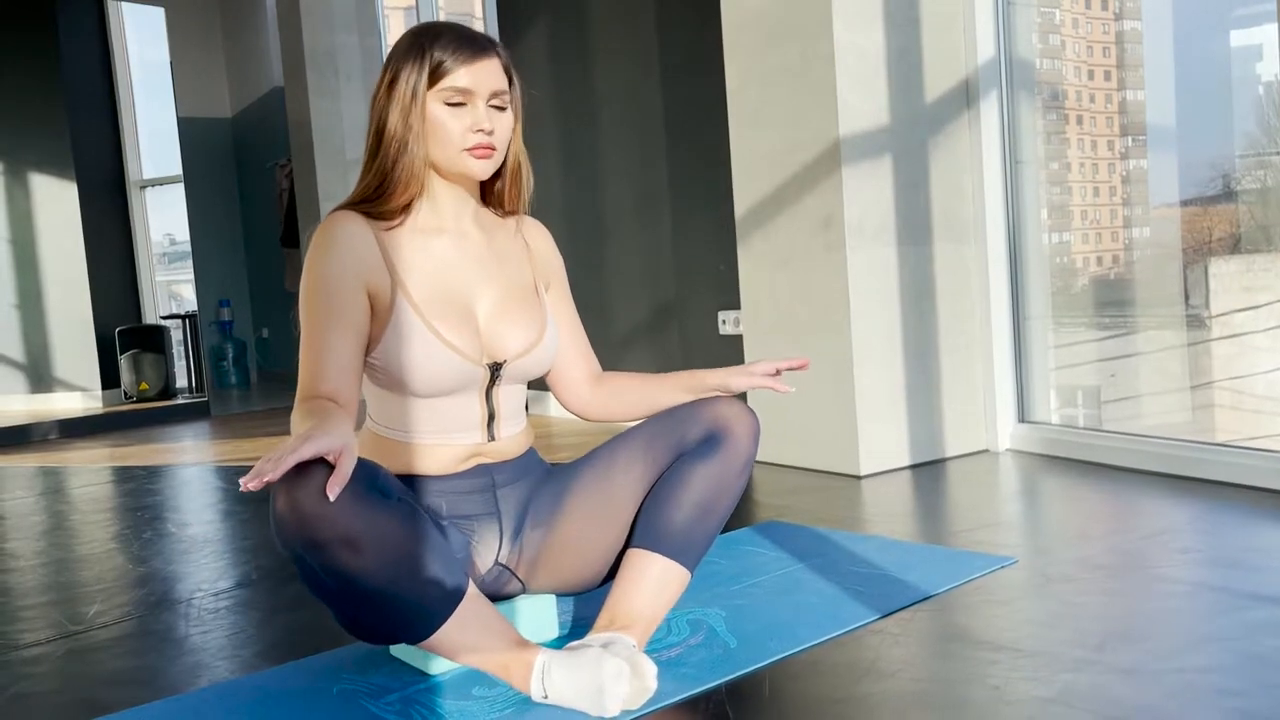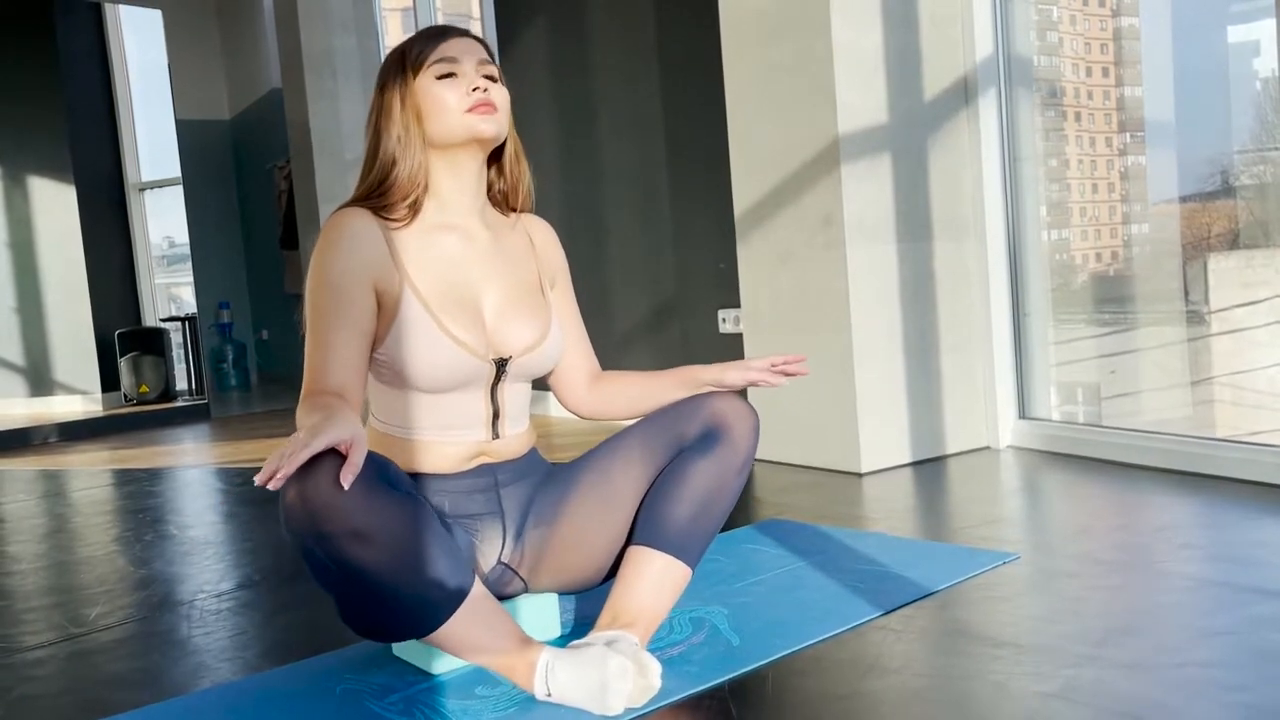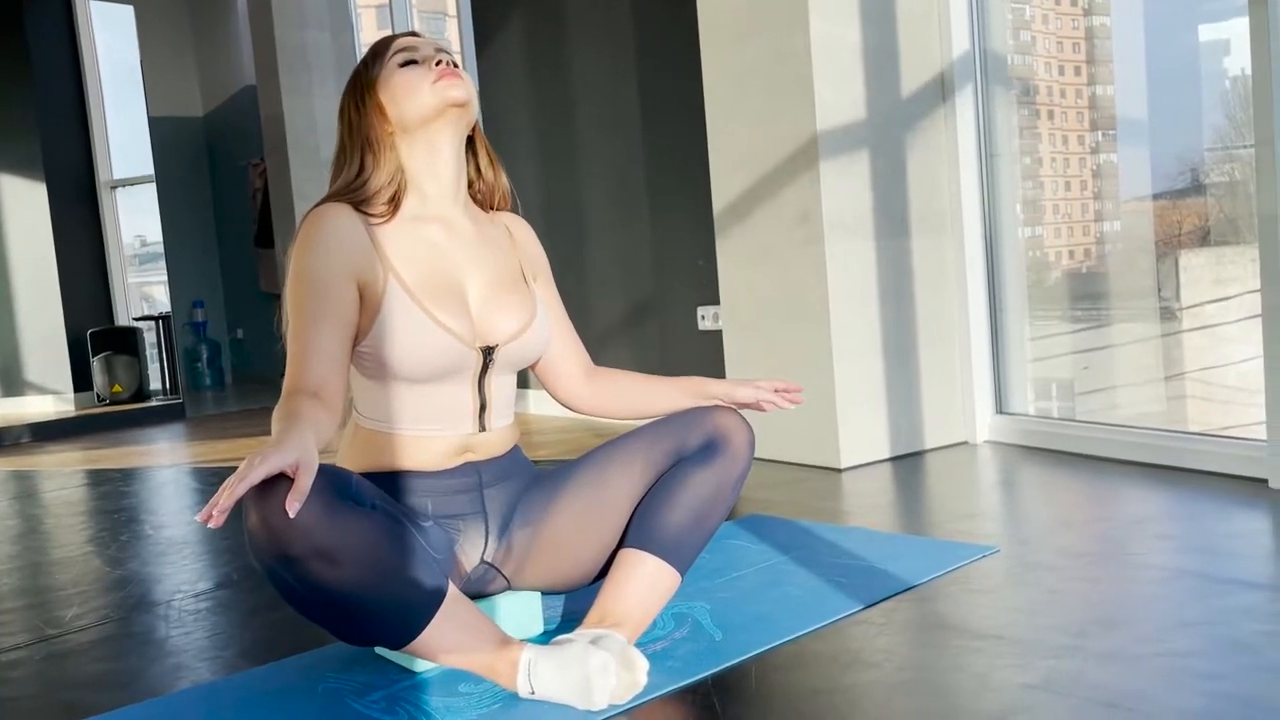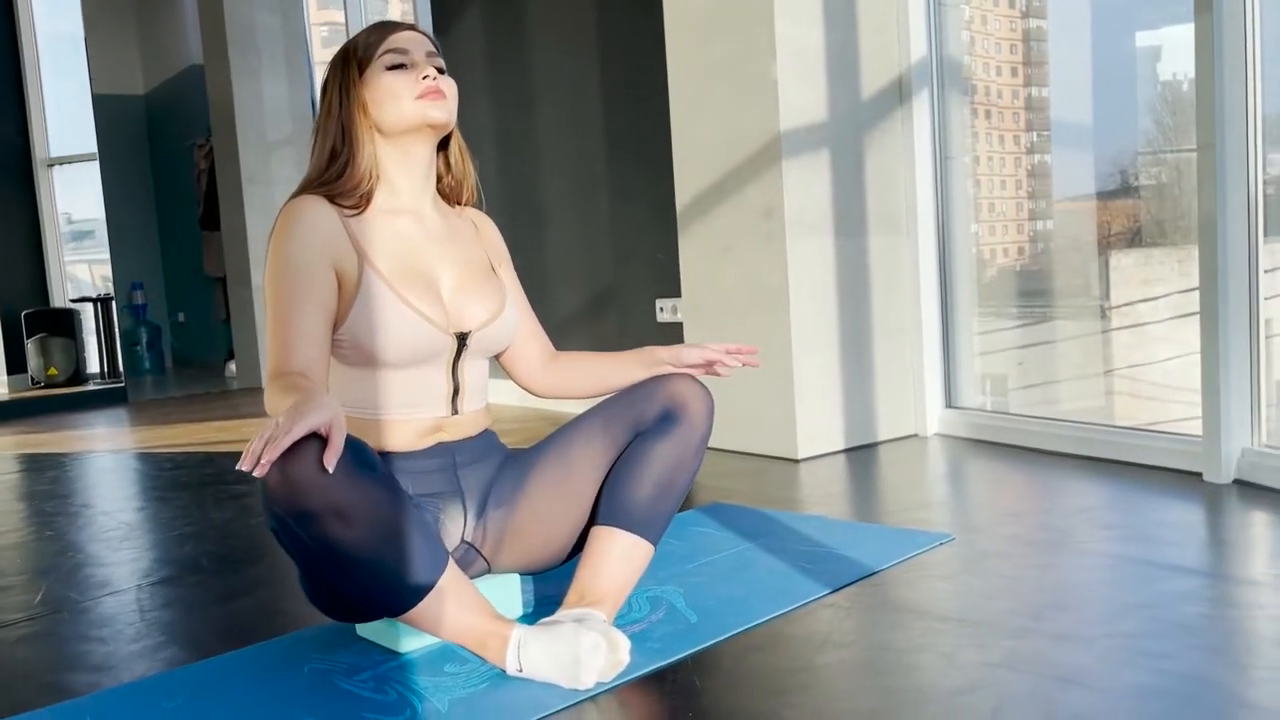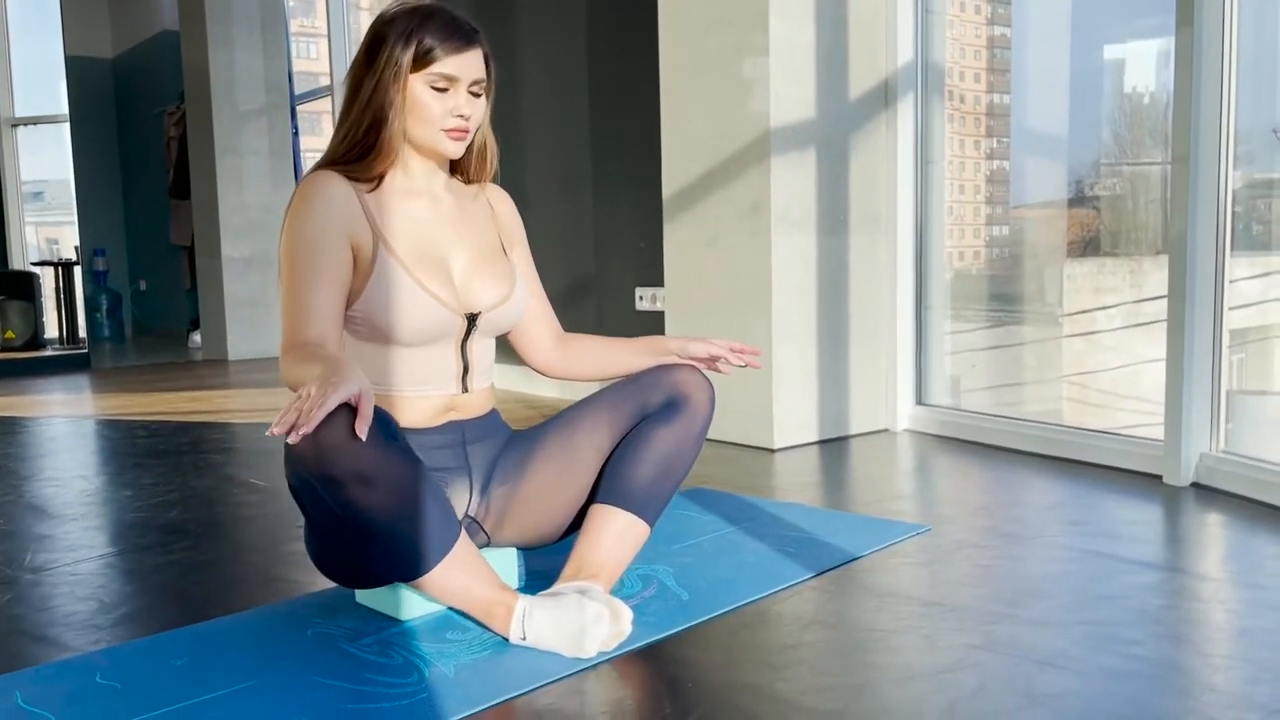
dt=1s
person 1, frame 1
left shoulder: (529, 240)
right shoulder: (354, 240)
left elbow: (587, 388)
right elbow: (323, 398)
left wrist: (716, 377)
right wrist: (327, 429)
left hip: (528, 508)
right hip: (413, 530)
left knee: (725, 424)
right knee: (313, 498)
left ankle: (615, 645)
person 1, frame 2
left shoulder: (533, 238)
right shoulder: (361, 236)
left elbow: (586, 387)
right elbow: (330, 392)
left wrist: (714, 373)
right wrist: (332, 423)
left hip: (529, 507)
right hip: (416, 529)
left knee: (723, 420)
right knee: (323, 489)
left ankle: (618, 644)
person 1, frame 3
left shoulder: (513, 236)
right shoulder: (342, 231)
left elbow: (578, 381)
right elbow: (313, 392)
left wrist: (711, 388)
right wrist: (296, 438)
left hip: (513, 505)
right hip: (398, 524)
left knee: (718, 434)
right knee: (287, 512)
left ankle: (602, 641)
right ankle: (516, 665)
person 1, frame 4
left shoulder: (476, 228)
right shoulder: (317, 222)
left elbow: (542, 369)
right elbow: (290, 379)
left wrist: (662, 356)
right wrist: (313, 401)
left hip: (491, 490)
right hip: (381, 514)
left knee: (680, 400)
right knee: (303, 470)
left ankle: (584, 620)
right ankle: (507, 641)
person 1, frame 5
left shoulder: (492, 206)
right shoulder: (333, 197)
left elbow: (549, 347)
right elbow: (303, 350)
left wrist: (669, 347)
right wrist: (334, 373)
left hip: (491, 465)
right hip: (392, 488)
left knee: (680, 390)
right knee: (330, 439)
left ankle: (581, 593)
right ankle: (513, 613)
